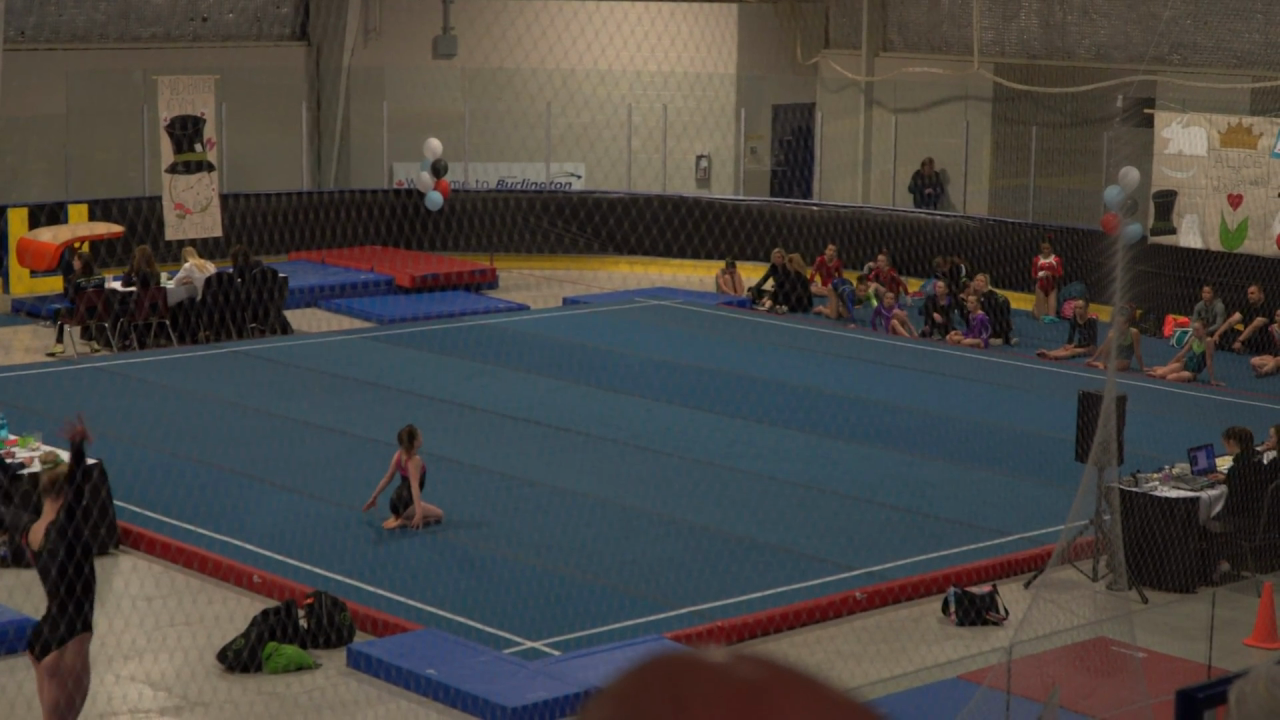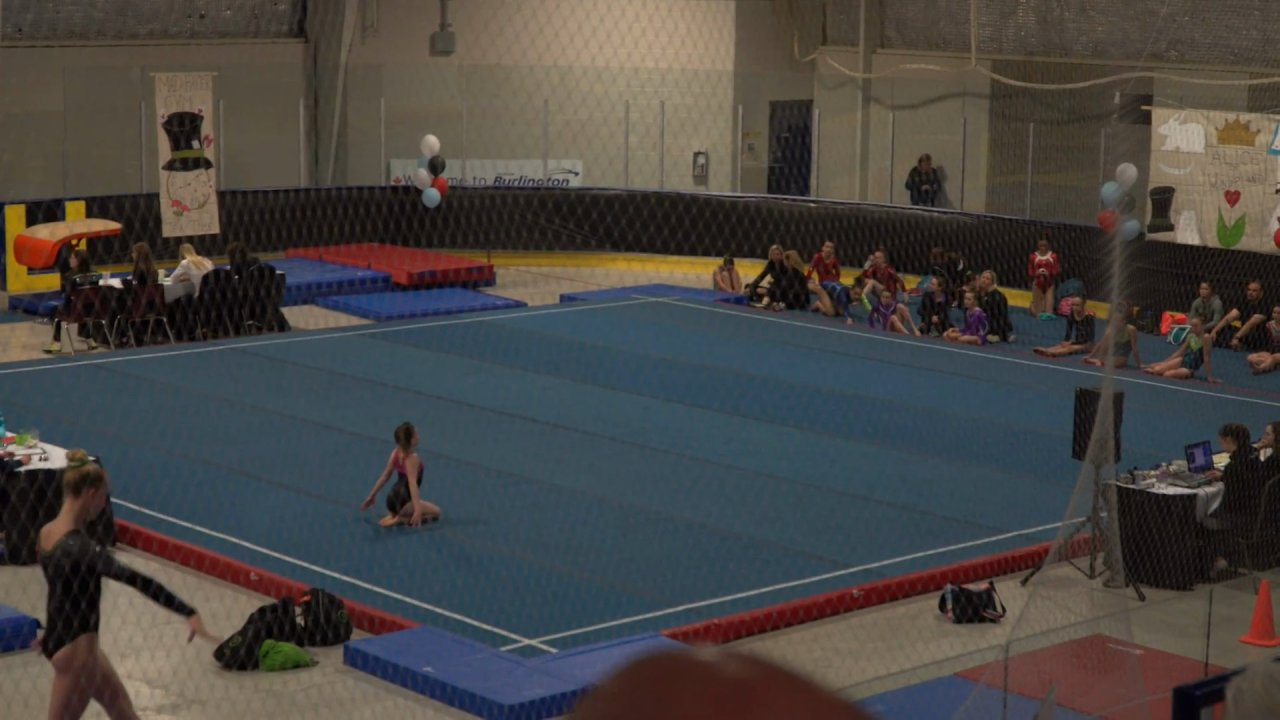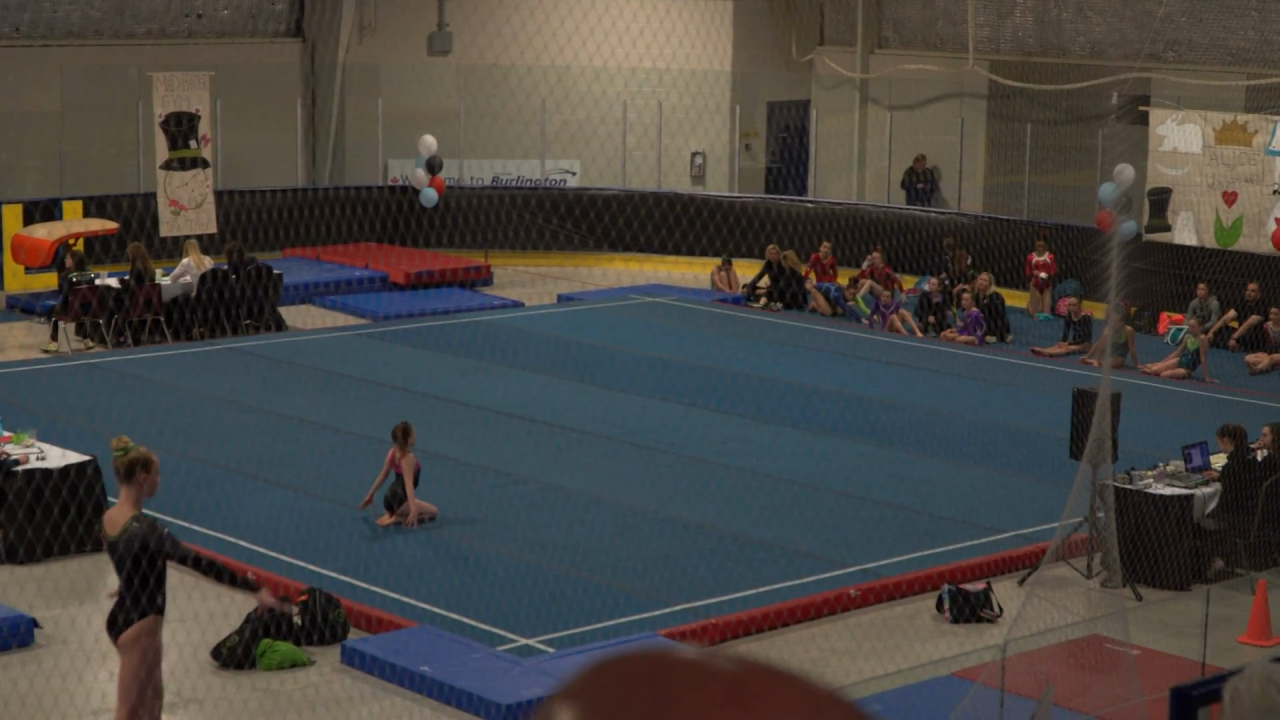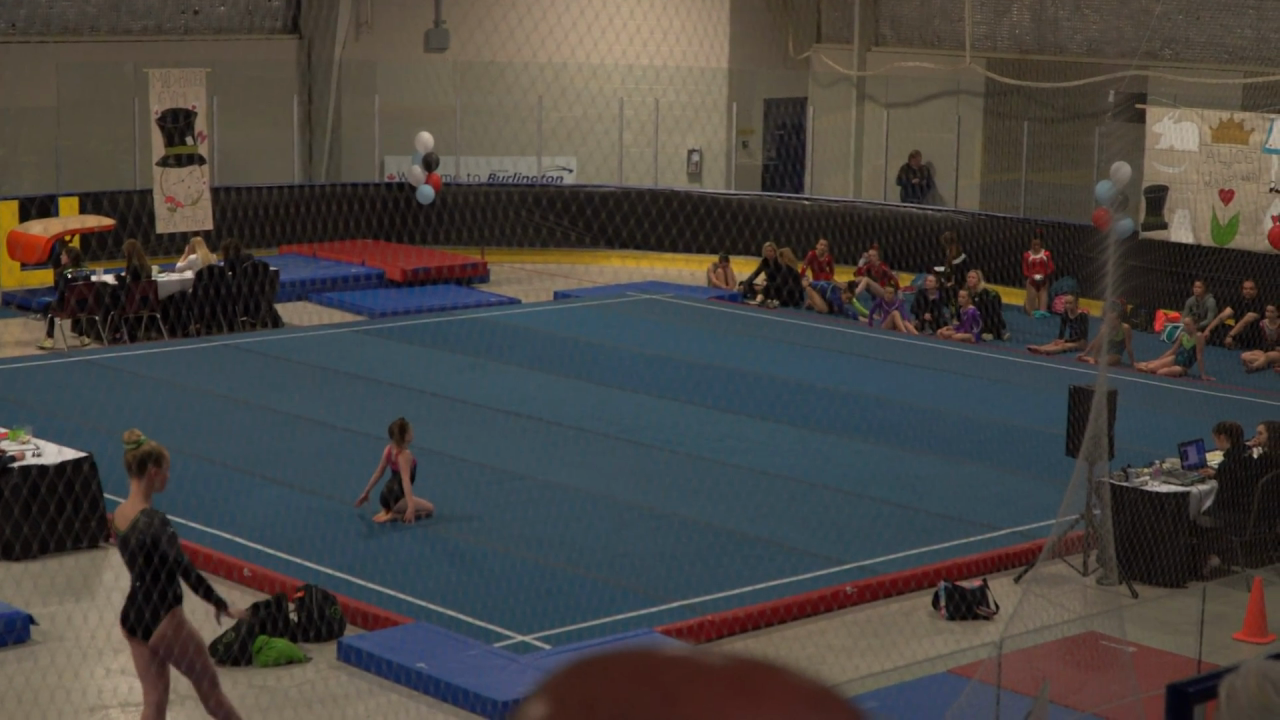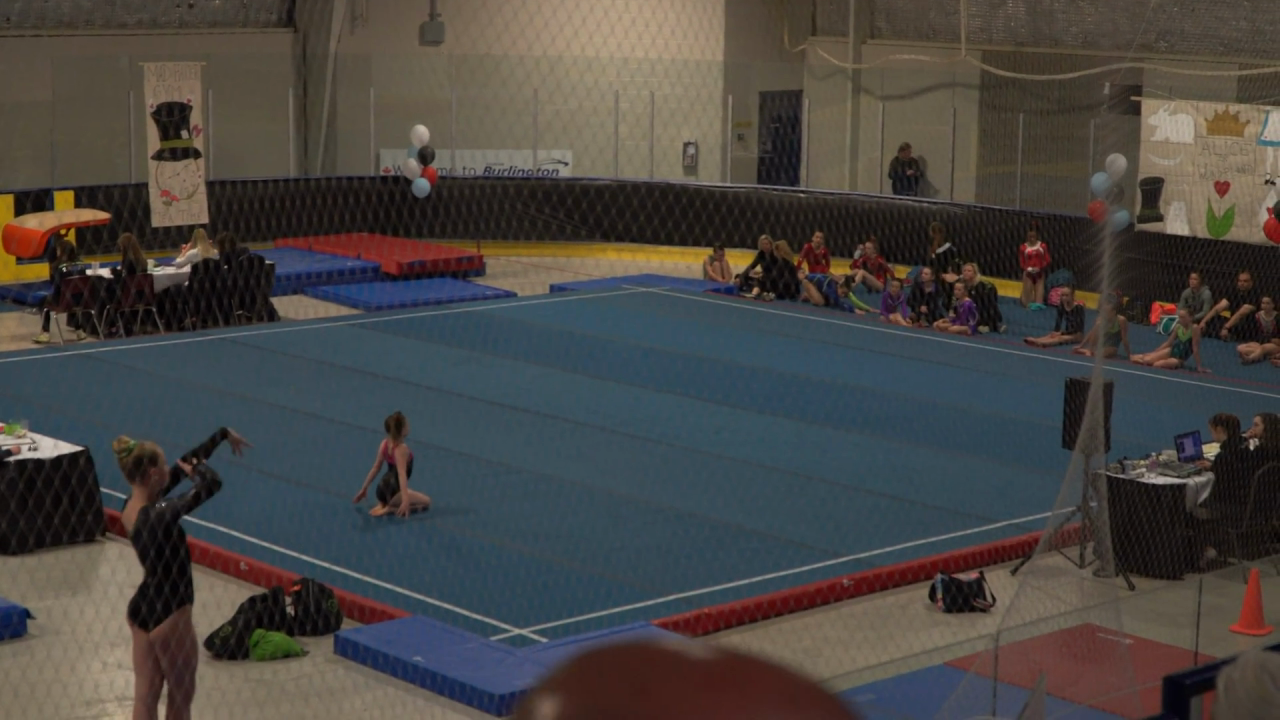
dt=0.5s
person 1, frame 1
left shoulder: (34, 532)
right shoulder: (60, 531)
right elbow: (76, 488)
right wrist: (79, 446)
left hip: (43, 640)
right hip: (67, 646)
person 1, frame 2
left shoulder: (48, 533)
right shoulder: (78, 545)
right elbow: (134, 579)
right wrist: (189, 613)
left hip: (62, 636)
right hip: (75, 646)
person 1, frame 3
left shoulder: (110, 518)
right shoulder: (143, 528)
right elbow: (198, 562)
right wrist: (255, 588)
left hip: (122, 620)
right hip: (140, 628)
person 1, frame 4
left shoulder: (121, 514)
right shoulder: (154, 522)
right elbow: (187, 571)
right wrist: (223, 606)
left hip: (133, 617)
right hip: (163, 620)
right knee: (209, 687)
person 1, frame 5
left shoulder: (133, 507)
right shoulder: (158, 516)
left elbow: (186, 465)
right elbow: (211, 482)
left wrist: (224, 435)
right wrist: (198, 471)
left hip: (140, 611)
right hip: (169, 617)
